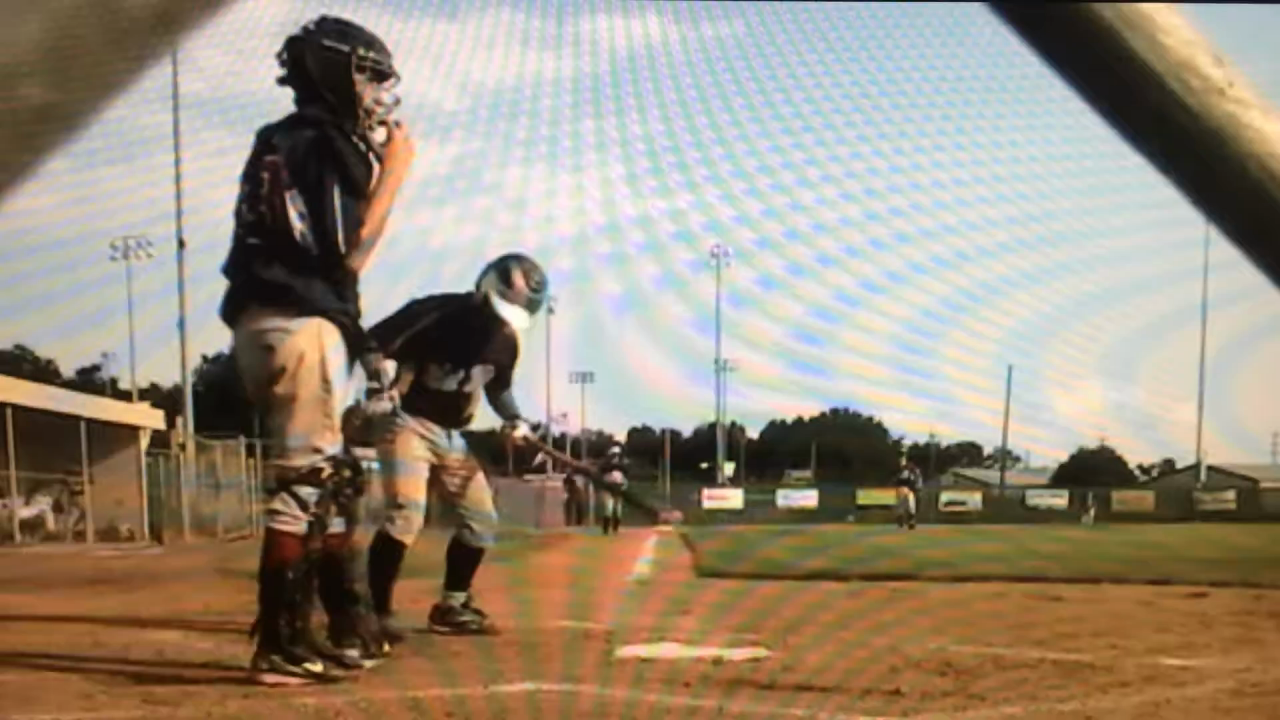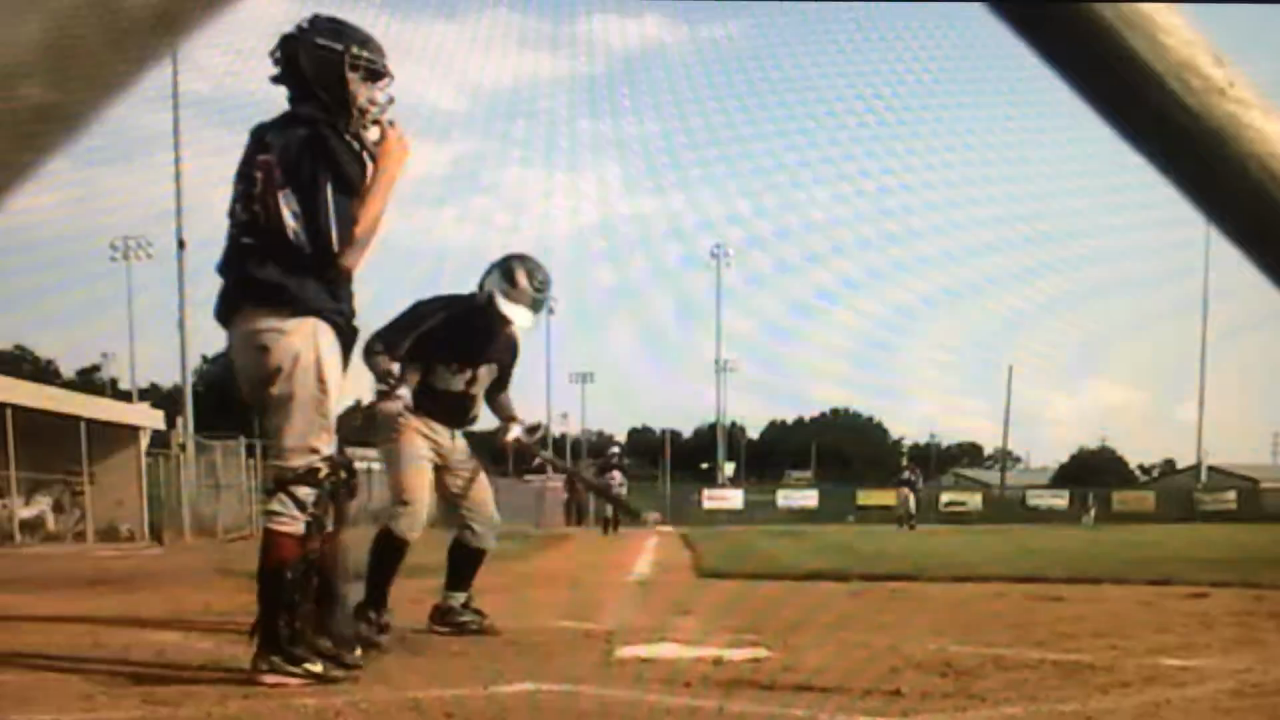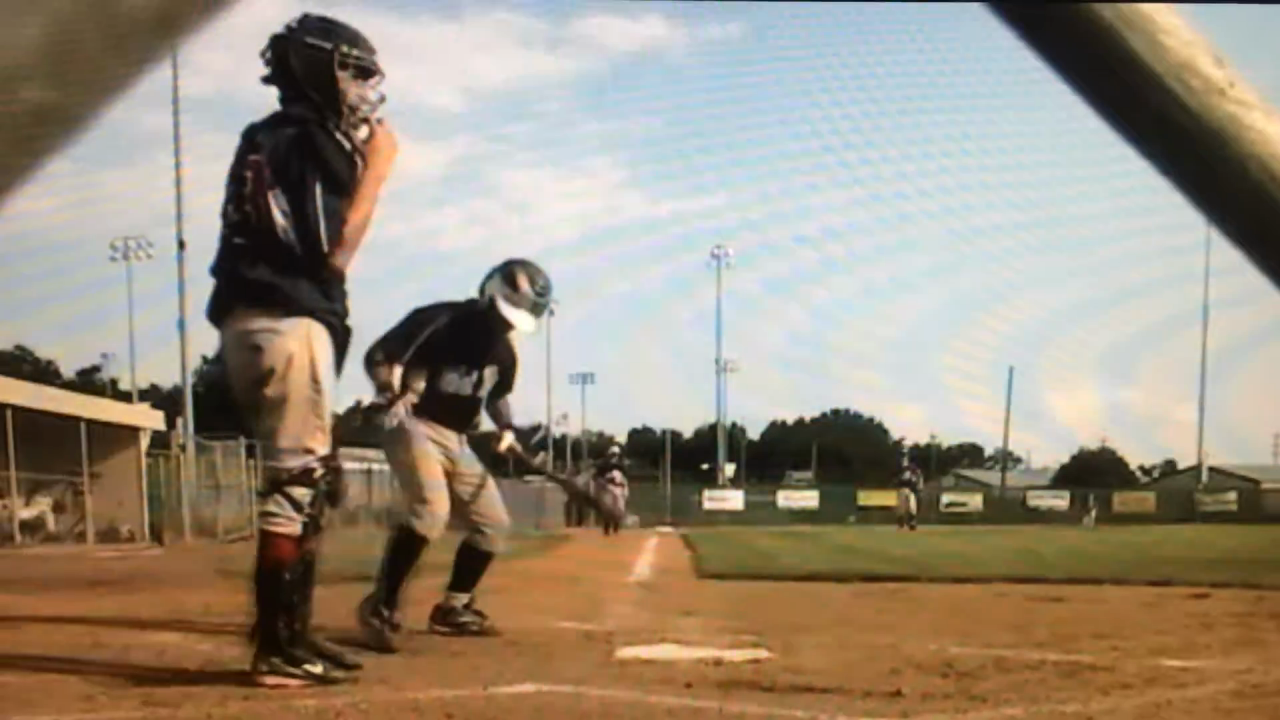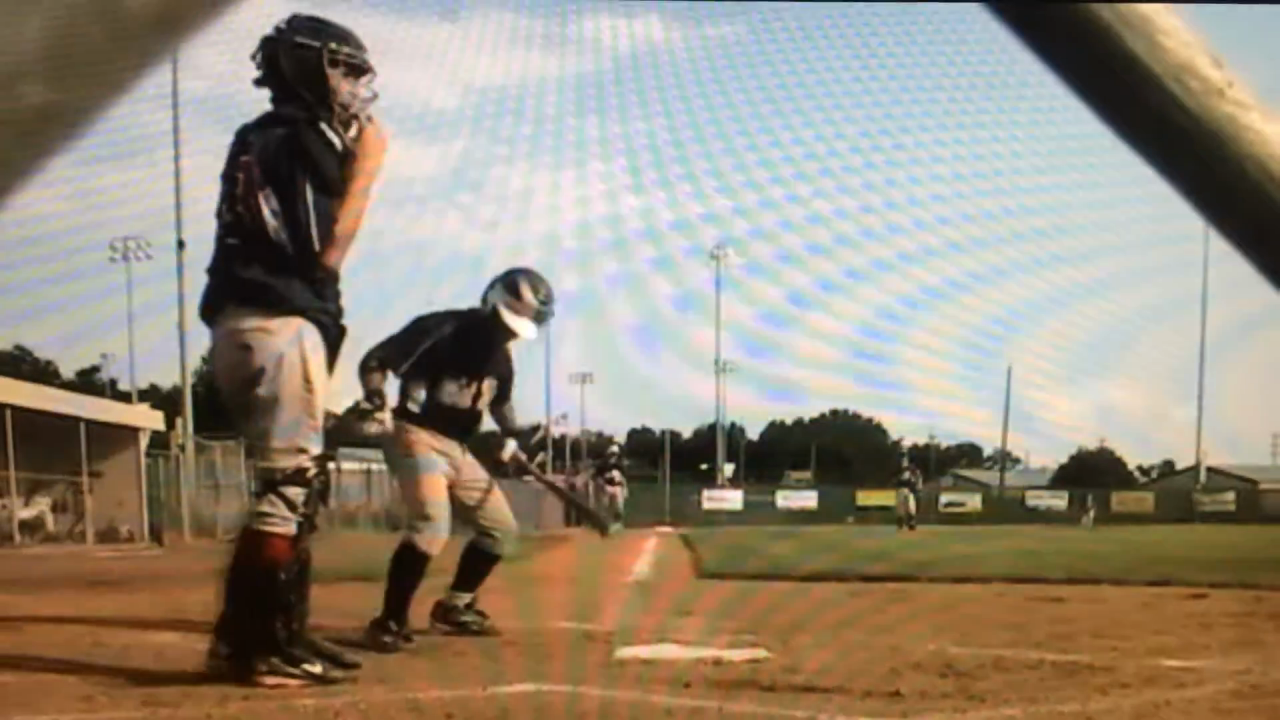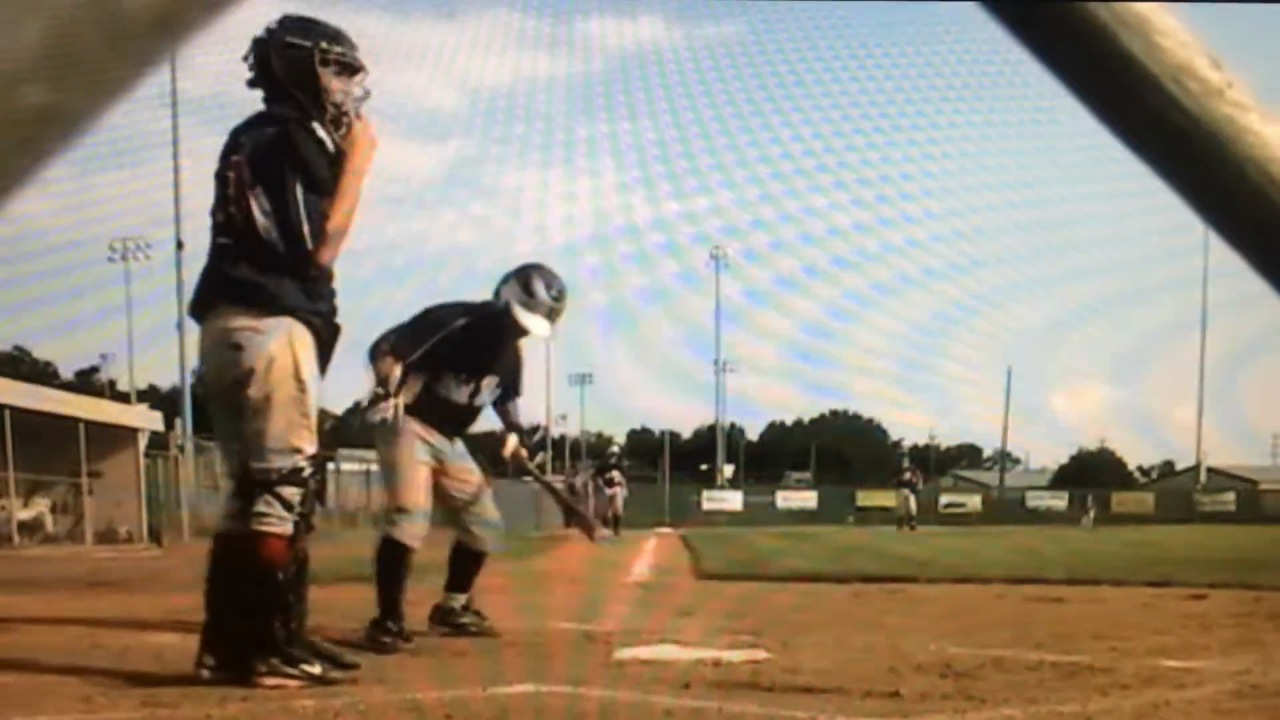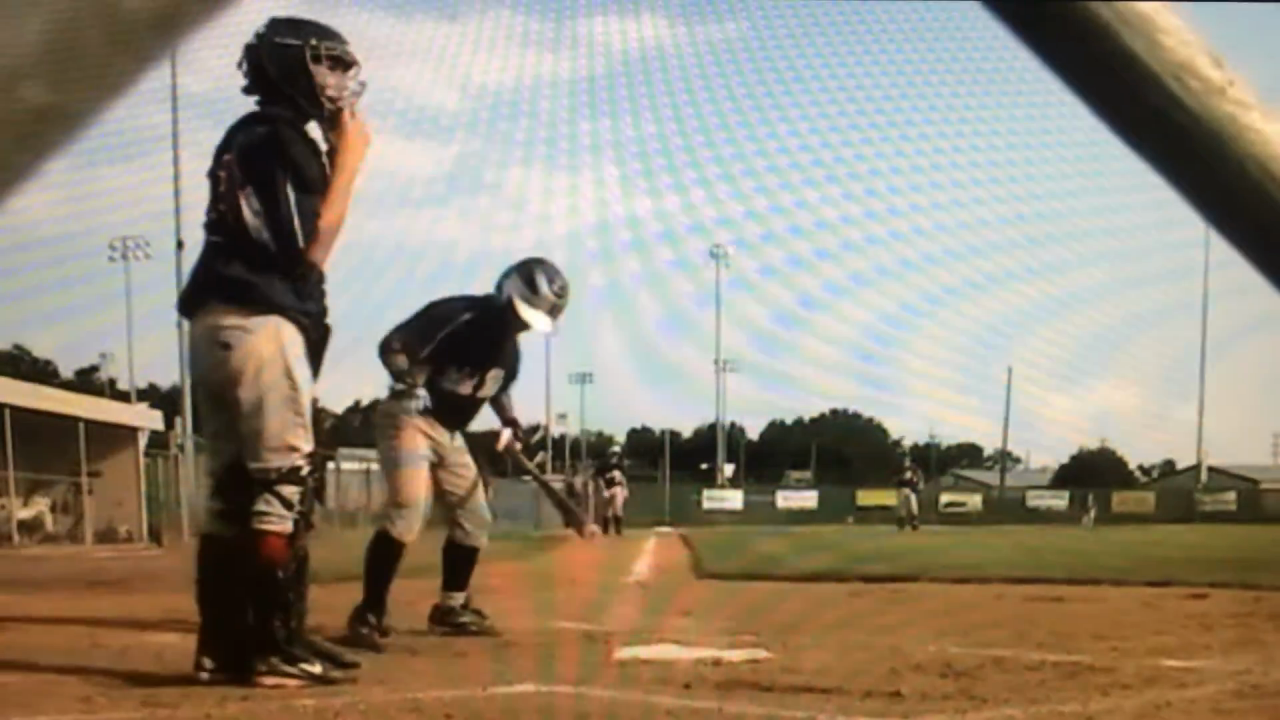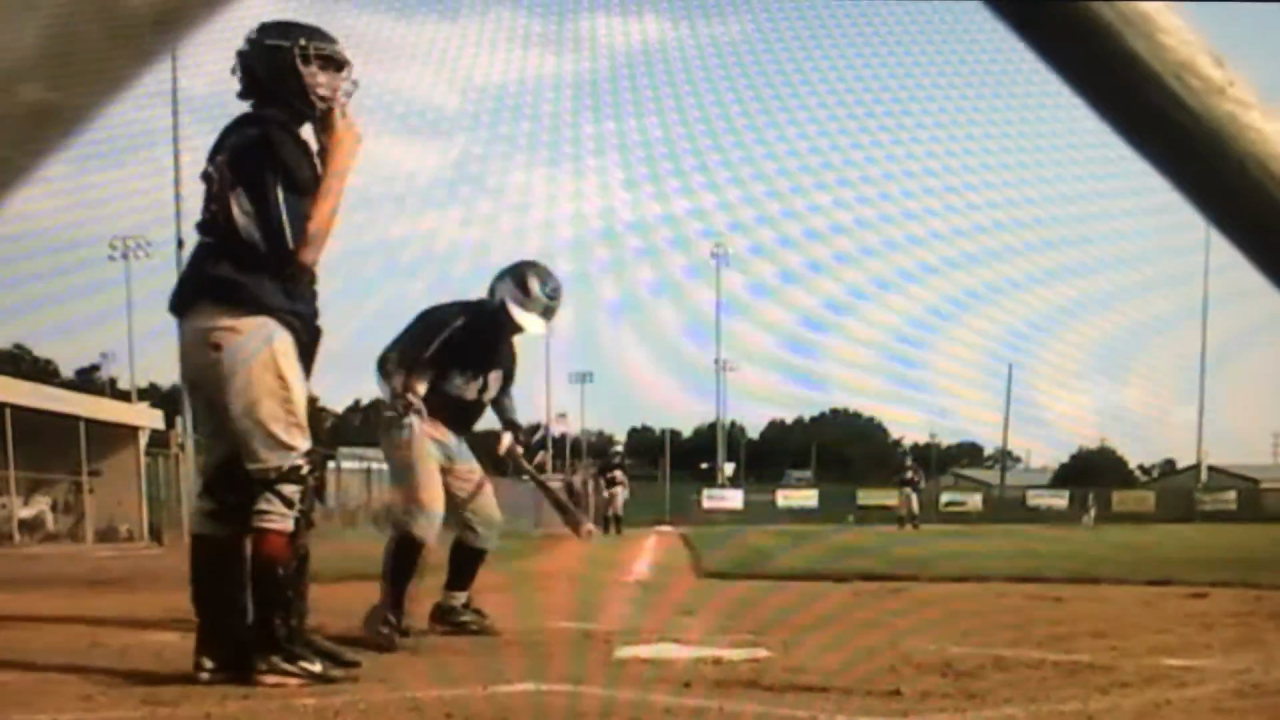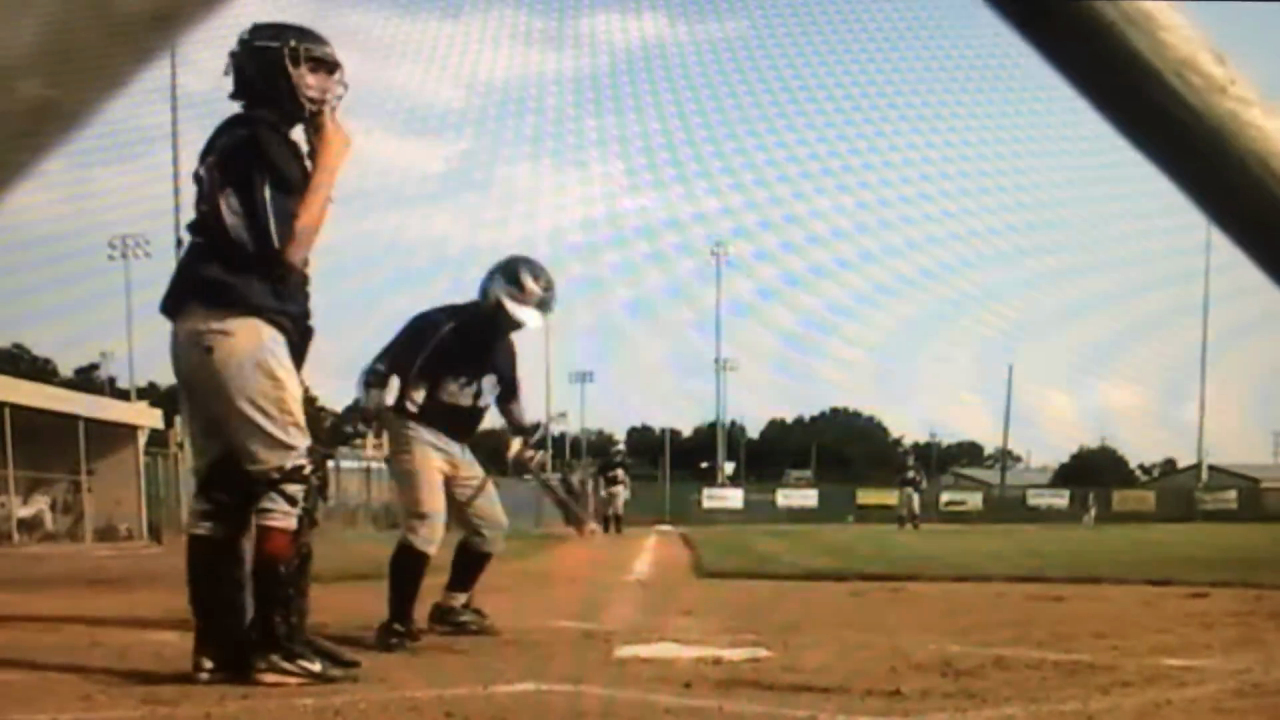
dt=0.1s
person 1, frame 1
left shoulder: (273, 143)
right shoulder: (329, 146)
right elbow: (349, 253)
right wrist: (392, 173)
left hip: (257, 324)
right hip: (302, 325)
left knee: (329, 478)
right knee: (307, 479)
left ankle: (346, 628)
right ankle: (282, 646)
person 1, frame 2
left shoulder: (266, 141)
right shoulder: (322, 145)
right elbow: (343, 252)
left wrist: (362, 162)
right wrist: (386, 172)
left hip: (252, 323)
right hip: (296, 326)
left knee: (321, 478)
right knee: (303, 480)
left ankle: (317, 630)
right ankle: (281, 646)
person 1, frame 3
left shoulder: (259, 141)
right shoulder: (312, 142)
right elbow: (334, 252)
left wrist: (355, 166)
right wrist: (374, 171)
left hip: (243, 326)
right hip: (289, 325)
left knee: (295, 482)
right knee: (300, 483)
left ankle: (280, 633)
right ankle: (283, 648)
person 1, frame 4
left shoulder: (252, 141)
right shoulder: (302, 142)
right elbow: (325, 251)
left wrist: (345, 164)
right wrist: (365, 168)
left hip: (235, 325)
right hip: (281, 326)
left knee: (282, 482)
right knee: (291, 482)
left ankle: (240, 636)
right ankle: (277, 646)
person 1, frame 5
left shoulder: (248, 140)
right shoulder: (293, 141)
right elbow: (319, 251)
left wrist: (338, 163)
right wrist: (355, 167)
left hip: (226, 325)
right hip: (272, 325)
left knee: (251, 485)
right knee: (289, 484)
left ankle: (228, 642)
right ankle: (278, 648)
person 1, frame 6
left shoulder: (244, 138)
right shoulder: (283, 139)
right elbow: (311, 249)
left wrist: (331, 160)
right wrist: (347, 164)
left hip: (217, 323)
right hip: (262, 325)
left knee: (233, 486)
right knee: (284, 483)
left ankle: (223, 643)
right ankle: (278, 647)
person 1, frame 7
left shoulder: (242, 141)
right shoulder: (274, 140)
right elbow: (302, 249)
left wrist: (324, 164)
right wrist: (338, 163)
left hip: (209, 325)
right hip: (250, 325)
left knee: (225, 487)
right knee: (286, 480)
left ankle: (222, 643)
right ankle: (278, 647)
person 1, frame 8
left shoulder: (234, 140)
right shoulder: (263, 141)
right elbow: (289, 249)
left wrist: (315, 165)
right wrist: (327, 164)
left hip: (203, 325)
right hip: (243, 326)
left knee: (220, 487)
right knee: (288, 479)
left ankle: (219, 643)
right ankle: (278, 645)
person 2, frame 1
left shoulder: (506, 340)
right shoulder: (432, 313)
right elbow: (373, 341)
left wrist: (514, 418)
left hip: (451, 435)
right hip: (406, 423)
left knee: (481, 519)
right knee: (406, 513)
left ankle: (452, 606)
right ankle: (379, 613)
person 2, frame 2
left shoulder: (506, 341)
right shoulder: (438, 314)
right elbow: (377, 347)
left wrist: (510, 419)
right wrist: (390, 383)
left hip: (453, 436)
right hip: (412, 423)
left knee: (482, 520)
right knee: (412, 510)
left ankle: (452, 607)
right ankle: (371, 610)
person 2, frame 3
left shoulder: (504, 348)
right shoulder: (438, 321)
right elbow: (379, 355)
left wrist: (506, 427)
right wrist: (390, 395)
left hip: (457, 441)
right hip: (416, 429)
left knee: (494, 523)
right knee: (431, 509)
left ankle: (453, 607)
right ankle: (381, 607)
person 2, frame 4
left shoulder: (501, 357)
right shoulder: (439, 329)
left elbow: (499, 400)
right elbow: (373, 361)
left wrist: (511, 434)
right wrist: (377, 402)
left hip: (457, 448)
right hip: (417, 438)
left knee: (500, 527)
right knee: (432, 525)
left ankle: (455, 607)
right ankle: (391, 622)
person 2, frame 5
left shoulder: (510, 351)
right shoulder: (449, 322)
left elbow: (505, 395)
right elbow: (385, 348)
left wrist: (517, 431)
right wrist: (386, 390)
left hip: (450, 441)
right hip: (411, 427)
left knee: (484, 523)
right knee: (410, 517)
left ankle: (452, 608)
right ankle: (388, 621)
person 2, frame 6
left shoulder: (508, 346)
right shoulder: (453, 315)
right elbow: (394, 345)
left wrist: (509, 423)
right wrist: (406, 383)
left hip: (449, 435)
right hip: (410, 422)
left knee: (474, 519)
right knee: (406, 512)
left ankle: (451, 607)
right ankle: (370, 613)
person 2, frame 7
left shoulder: (505, 347)
right shoulder: (447, 321)
right elbow: (392, 360)
left wrist: (510, 427)
right wrist: (401, 399)
left hip: (454, 438)
right hip: (415, 426)
left knee: (486, 520)
right knee: (424, 514)
left ankle: (452, 607)
right ankle: (389, 613)
person 2, frame 8
left shoulder: (504, 348)
right shoulder: (437, 327)
left elbow: (507, 396)
right elbow: (379, 371)
left wrist: (523, 432)
right wrist: (372, 417)
left hip: (457, 444)
right hip: (416, 435)
left knee: (490, 524)
right knee: (427, 523)
left ankle: (452, 607)
right ankle: (398, 623)
